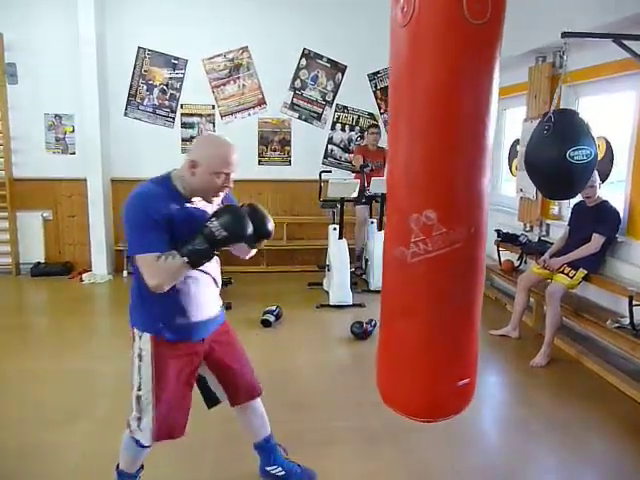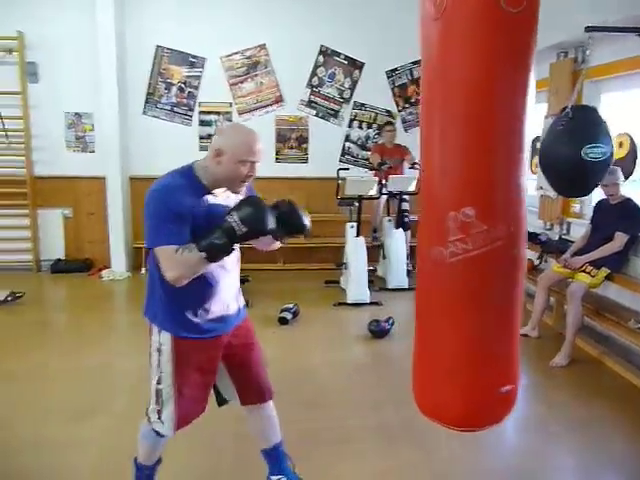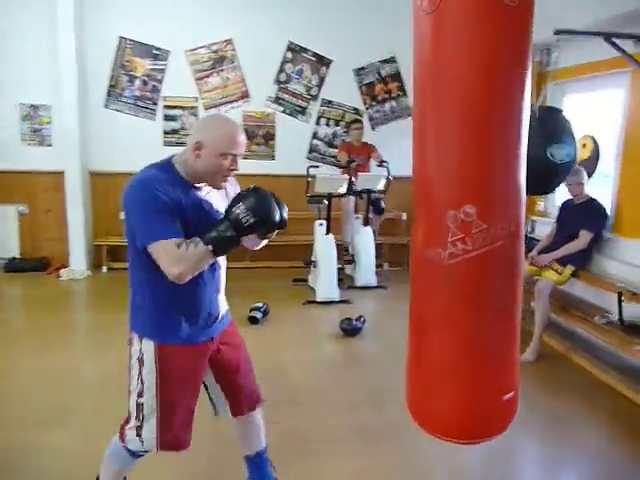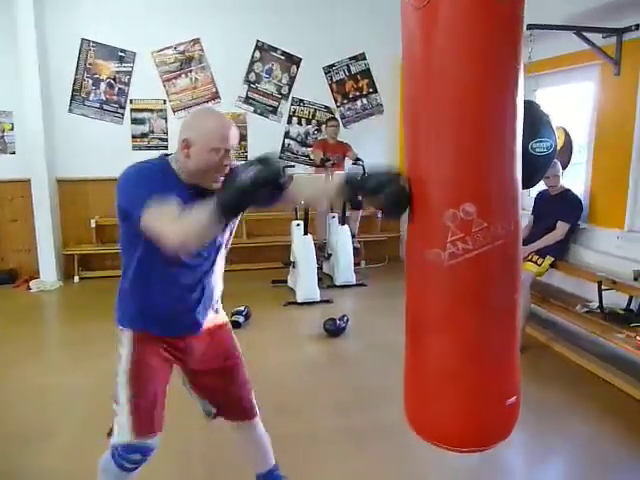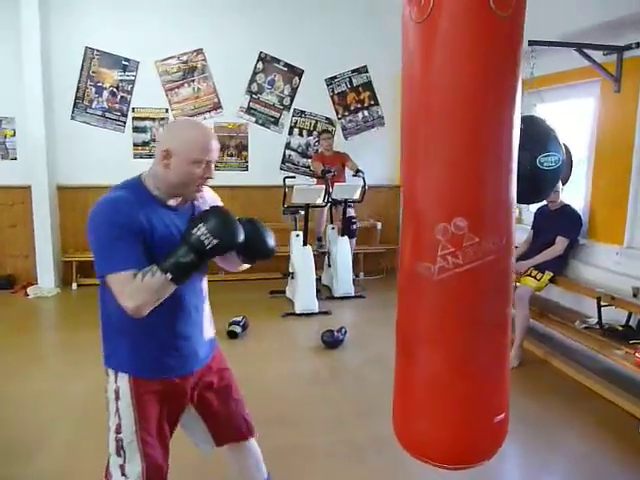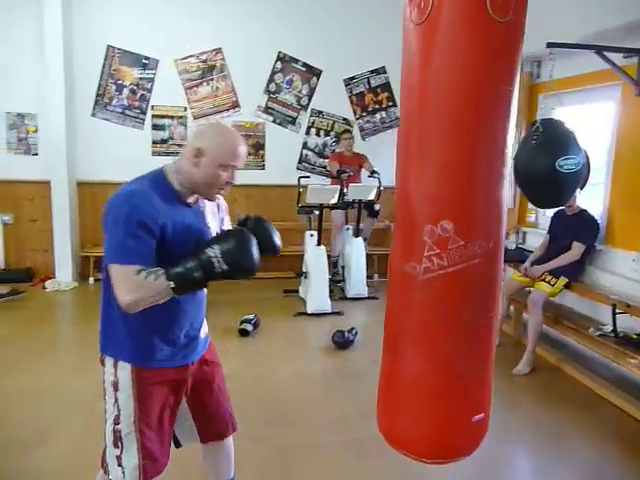
dt=0.3s
person 1, frame 1
left shoulder: (216, 195)
right shoulder: (145, 202)
left elbow: (243, 251)
right elbow: (156, 278)
left wrist: (255, 230)
right wrist: (206, 241)
left hip: (211, 322)
right hip: (163, 334)
left knee: (246, 393)
right knee: (149, 426)
person 1, frame 2
left shoulder: (236, 187)
right shoulder: (168, 194)
left elbow: (264, 242)
right elbow: (175, 271)
left wrist: (283, 225)
right wrist: (226, 235)
left hip: (232, 318)
right hip: (182, 329)
left knee: (259, 396)
right knee: (166, 416)
person 1, frame 3
left shoulder: (217, 184)
right shoulder: (148, 189)
left elbow: (249, 244)
right elbow: (177, 268)
left wrist: (262, 224)
right wrist: (230, 228)
left hip: (215, 322)
right hip: (165, 334)
left knee: (248, 401)
right knee: (145, 435)
person 1, frame 4
left shoulder: (231, 176)
right shoulder: (140, 180)
left elbow: (299, 188)
right elbow: (178, 236)
left wrist: (358, 185)
right wrist: (236, 194)
left hip: (204, 322)
right hip: (148, 328)
left knee: (243, 412)
right knee: (135, 444)
person 1, frame 5
left shoulder: (202, 200)
right shoulder: (115, 212)
left elbow: (230, 262)
right elbow: (134, 301)
left wrist: (247, 245)
right wrist: (193, 250)
left hip: (202, 354)
right hip: (142, 370)
left knee: (239, 434)
person 1, frame 6
left shoulder: (207, 200)
right shoulder: (135, 204)
left elbow: (225, 260)
right elbow: (131, 295)
left wrist: (248, 241)
right wrist: (203, 266)
left hip: (194, 347)
right hip: (141, 360)
left knee: (219, 432)
person 2, frame 1
left shoulder: (609, 212)
right shoulder: (578, 207)
left elbow: (595, 246)
left wrist: (562, 260)
right wrist: (548, 254)
left hip: (583, 262)
right hip: (562, 257)
left knee: (553, 292)
right knee: (523, 280)
left ankle: (546, 350)
right ankle: (513, 328)
person 2, frame 2
right shoulder: (601, 205)
left elbow: (618, 245)
left wrist: (583, 259)
right wrist: (570, 253)
left hip: (606, 261)
right hip: (583, 255)
left knee: (574, 291)
right knee: (544, 279)
left ankle: (567, 350)
right ankle: (533, 327)
person 2, frame 3
left shoulder: (596, 210)
right shoulder: (566, 204)
left elbow: (582, 243)
left wrist: (550, 256)
right wrist: (536, 251)
left hip: (570, 258)
right hip: (548, 253)
left knee: (541, 288)
left ankle: (534, 346)
person 2, frame 4
left shoulder: (572, 201)
right shoulder: (541, 196)
left elbow: (559, 234)
left wrist: (529, 248)
left hip: (548, 249)
right hip: (527, 245)
left knee: (522, 280)
left ankle: (518, 336)
person 2, frame 5
left shoulder: (571, 216)
right shoulder: (541, 211)
left elbow: (558, 249)
left wrist: (528, 263)
right wrist: (514, 258)
left hip: (548, 264)
right hip: (526, 259)
left knee: (521, 294)
left ankle: (516, 350)
person 2, frame 6
left shoulder: (589, 222)
right shoulder: (558, 216)
left elbow: (575, 254)
left wrist: (543, 268)
right wrist: (529, 262)
left hip: (563, 270)
right hip: (541, 264)
left knee: (535, 300)
right knee: (505, 287)
left ankle: (529, 357)
right ankle: (495, 334)
person 3, frame 1
left shoulder: (384, 152)
right shoulder: (359, 150)
right elbow: (358, 161)
right wrist: (363, 166)
right hip: (363, 187)
right knee: (362, 221)
right ankle: (359, 259)
person 3, frame 2
left shoulder: (402, 149)
right shoulder: (377, 148)
left elbow: (410, 159)
right elbow: (375, 160)
left wrist: (414, 163)
right wrist: (379, 164)
right knee: (380, 201)
left ankle: (405, 256)
right ankle: (375, 229)
person 3, frame 3
left shoulder: (369, 147)
right shoulder: (345, 146)
left elbow: (377, 157)
right elbow: (343, 158)
left wrist: (382, 162)
right wrist: (348, 162)
left knee: (380, 207)
right knee: (348, 212)
right ankle: (347, 249)
person 3, frame 4
left shoulder: (344, 146)
right shoulder: (319, 144)
left elbow: (352, 155)
right elbow: (318, 156)
left wrist: (357, 160)
right wrist: (324, 160)
left knee: (357, 202)
right knee: (322, 211)
left ankle: (352, 237)
right ankle: (322, 247)
person 3, frame 5
left shoulder: (342, 156)
right shoulder: (317, 157)
left elbow: (351, 165)
right elbow: (317, 168)
left wrist: (357, 170)
right wrist: (323, 172)
left knee: (351, 225)
right knee: (322, 209)
right ankle: (319, 240)
person 3, frame 6
left shoulder: (360, 157)
right shoulder: (335, 156)
left elbow: (369, 167)
right elbow: (334, 168)
left wrist: (373, 171)
right wrist: (339, 171)
left knee: (374, 208)
right knee: (338, 226)
left ankle: (363, 238)
right ankle: (335, 265)
